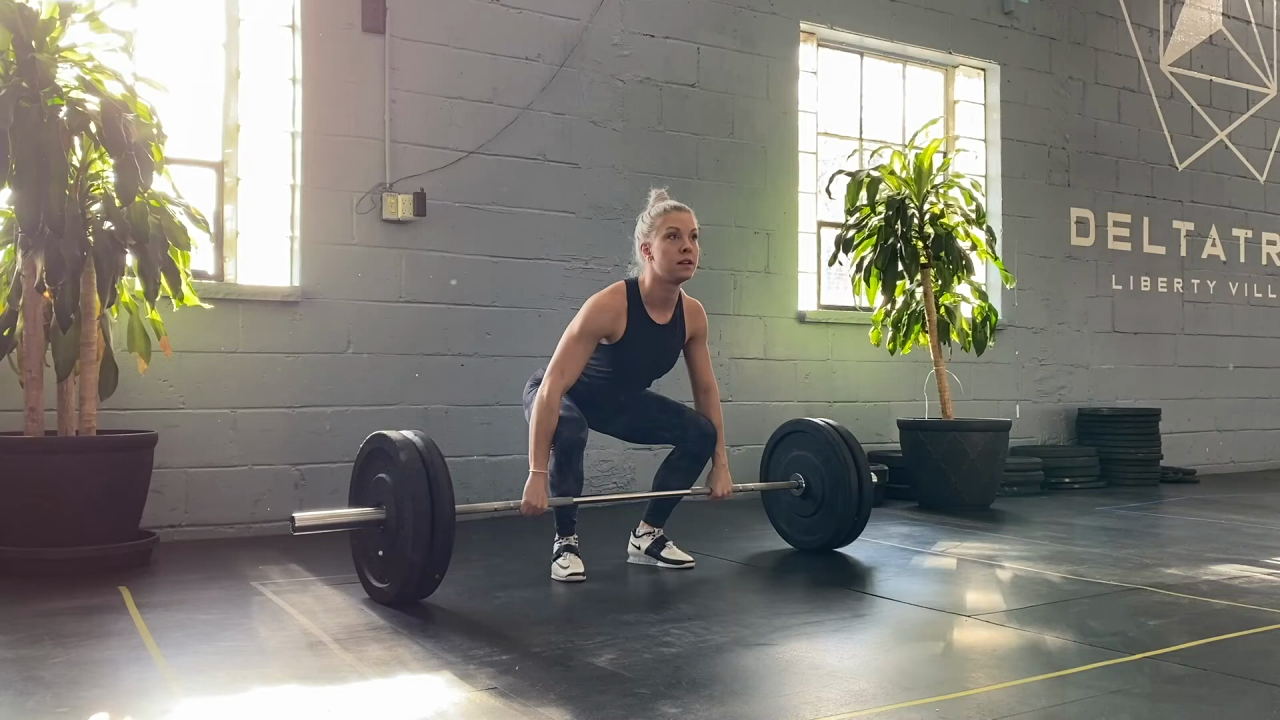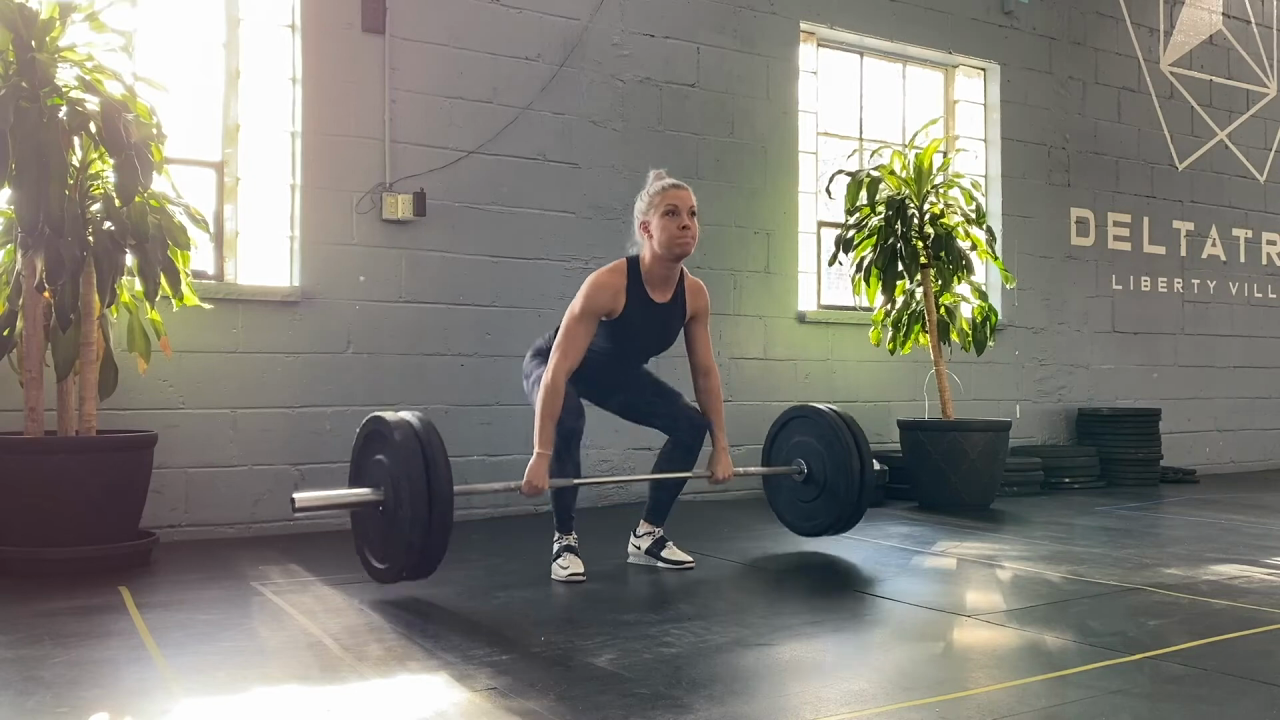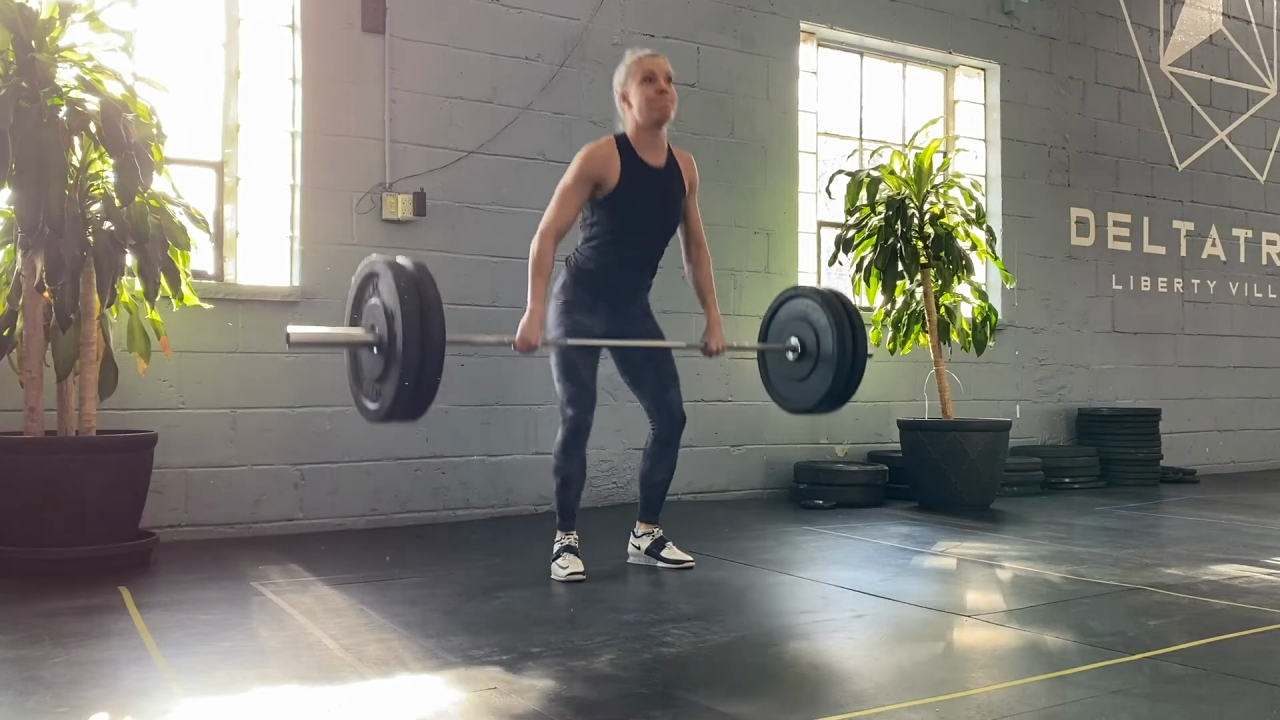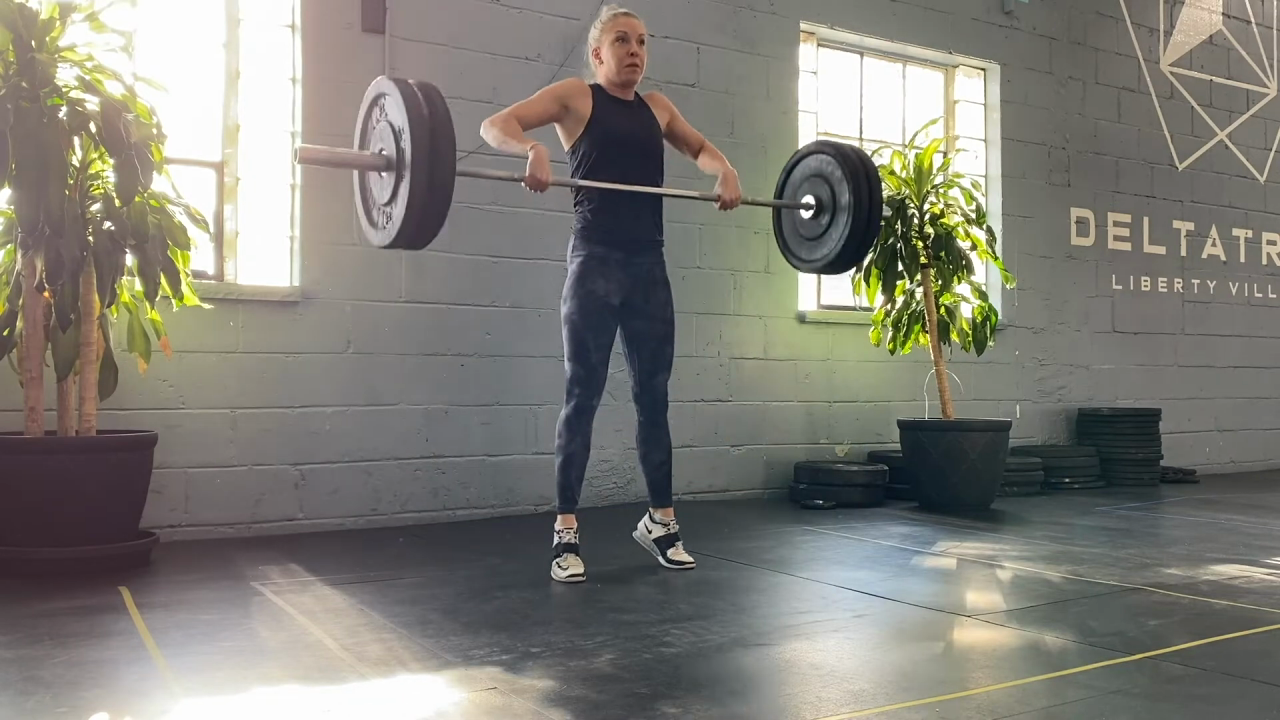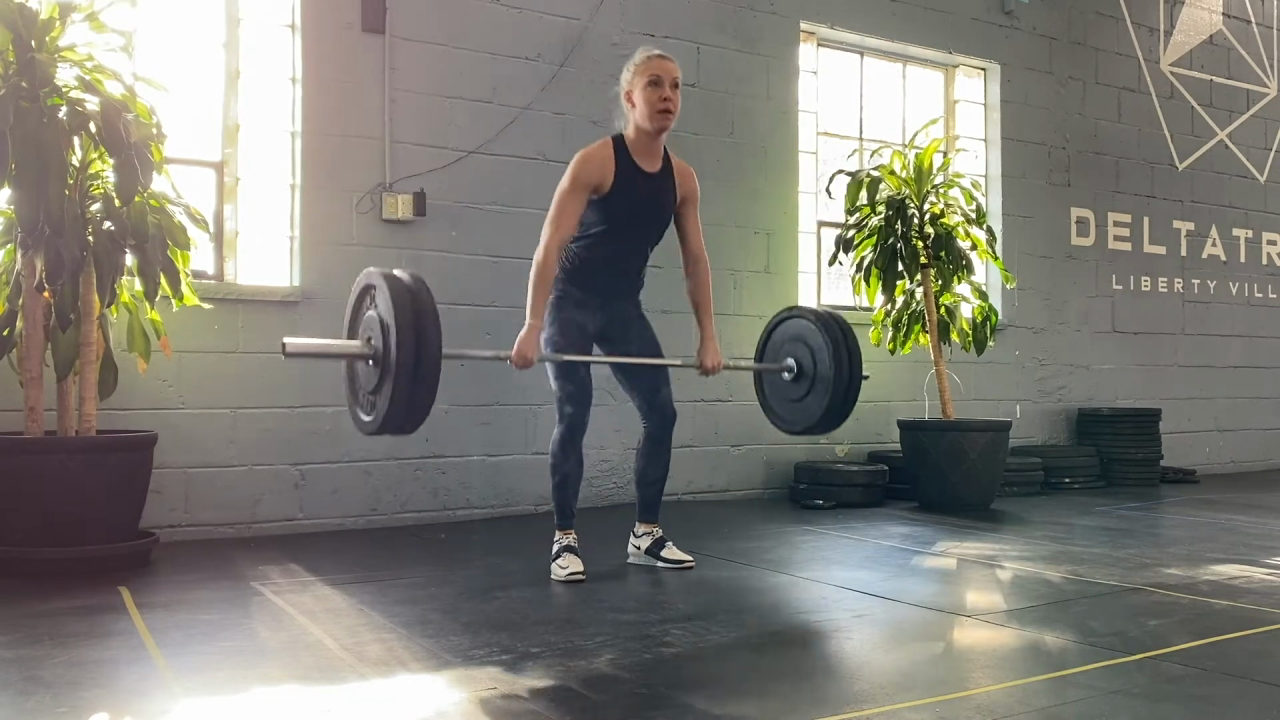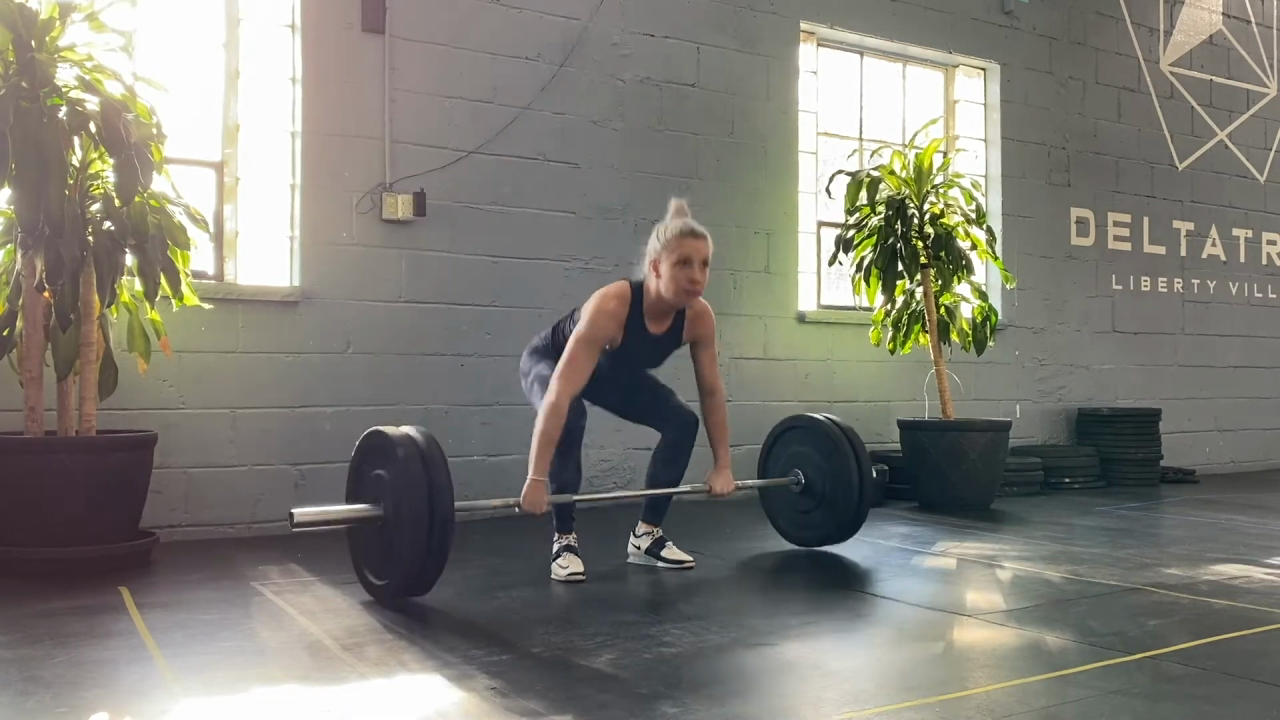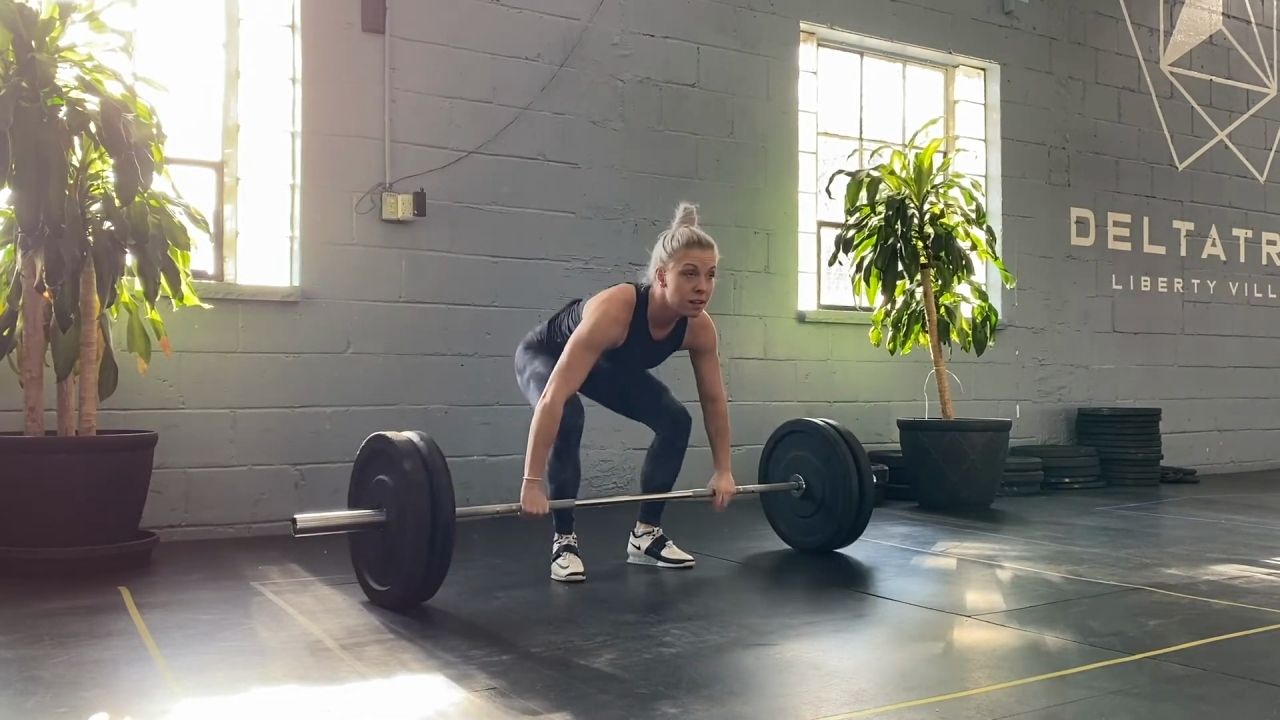
dt=0.5s
person 1, frame 1
left shoulder: (692, 315)
right shoulder: (608, 307)
left elbow: (706, 390)
right elbow: (550, 390)
left wrist: (721, 463)
right wrist: (537, 474)
left hip: (623, 401)
right hip: (570, 397)
left knee: (701, 433)
right knee: (569, 432)
left ankle: (647, 535)
right ankle: (565, 543)
person 1, frame 2
left shoulder: (694, 294)
right shoulder: (607, 285)
left elbow: (705, 371)
right elbow: (559, 371)
left wrist: (721, 447)
right wrist: (541, 456)
left hip: (620, 374)
right hip: (554, 366)
left knee: (691, 424)
right knee: (567, 421)
left ankle: (648, 535)
right ankle: (565, 541)
person 1, frame 3
left shoulder: (683, 166)
right shoulder: (601, 156)
left elbow: (695, 247)
right elbow: (547, 236)
left wrist: (712, 318)
right wrist: (533, 313)
left hip: (633, 304)
right hip: (581, 300)
left knee: (670, 416)
right knee: (579, 416)
left ankle: (647, 534)
right ankle: (566, 540)
person 1, frame 4
left shoulder: (656, 106)
right shoulder: (574, 96)
left elbow: (701, 147)
right elbow: (494, 124)
left wrist: (725, 172)
right wrist: (534, 151)
left hip: (650, 267)
right hip: (595, 264)
left knee: (654, 397)
right knee: (583, 398)
left ankle: (660, 520)
right ankle: (565, 530)
person 1, frame 5
left shoulder: (682, 178)
right shoulder: (595, 161)
left elbow: (695, 260)
right elbow: (551, 247)
left wrist: (708, 338)
right wrist: (532, 329)
left hip: (623, 307)
right hip: (571, 303)
left knee: (661, 413)
right knee: (573, 416)
left ankle: (646, 534)
right ankle: (564, 540)
person 1, frame 6
left shoulder: (699, 318)
right shoulder: (610, 307)
left elbow: (711, 392)
right elbow: (559, 397)
left wrist: (722, 467)
right wrist: (536, 480)
left hip: (614, 374)
right hip: (550, 360)
left knee: (683, 423)
right knee: (571, 423)
left ankle: (647, 535)
right ankle: (565, 542)
person 1, frame 7
left shoulder: (699, 327)
right shoulder: (614, 311)
left elbow: (714, 400)
right elbow: (553, 398)
left wrist: (723, 470)
right wrist: (532, 482)
left hip: (610, 365)
right hip: (546, 355)
left knee: (676, 421)
right knee: (569, 418)
left ankle: (645, 534)
right ankle: (564, 540)
